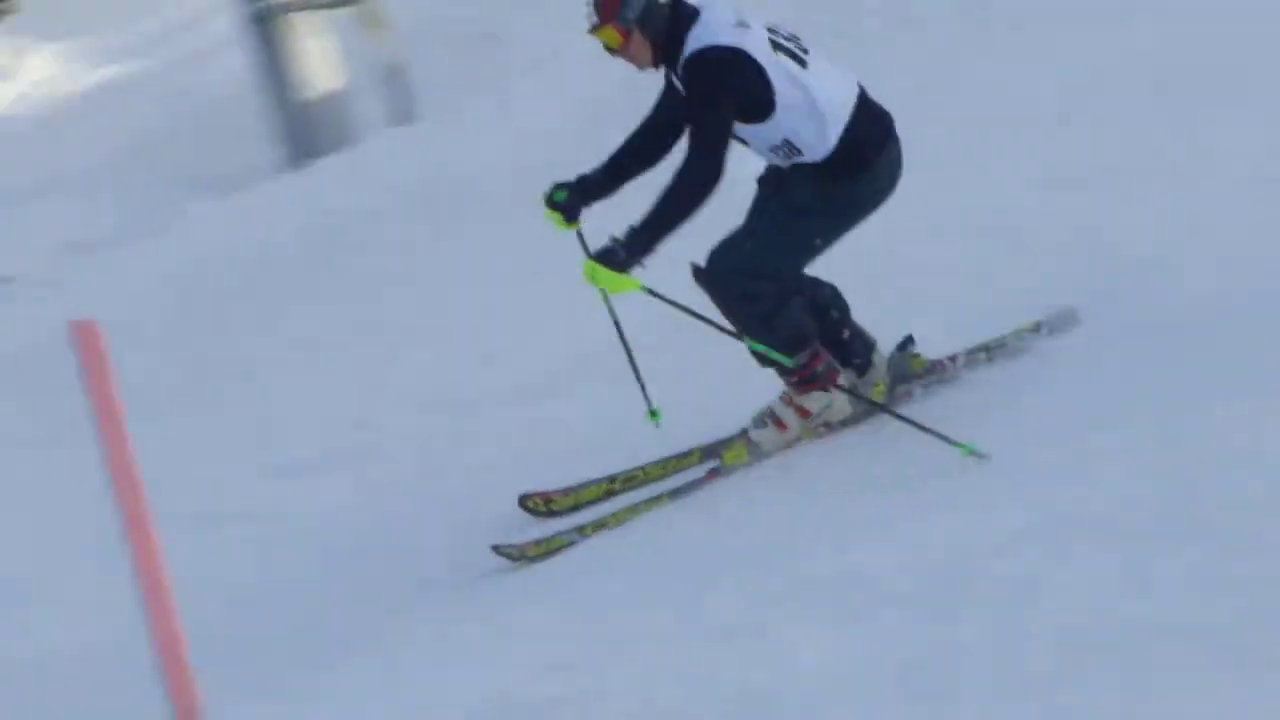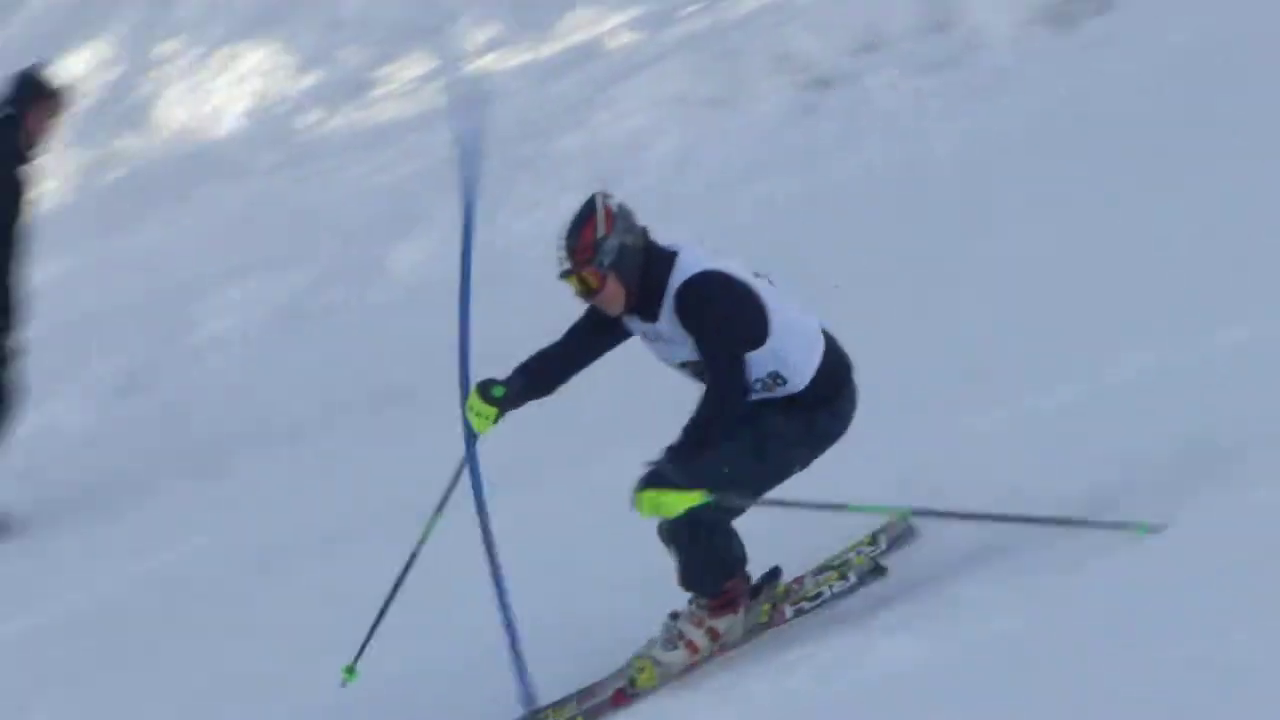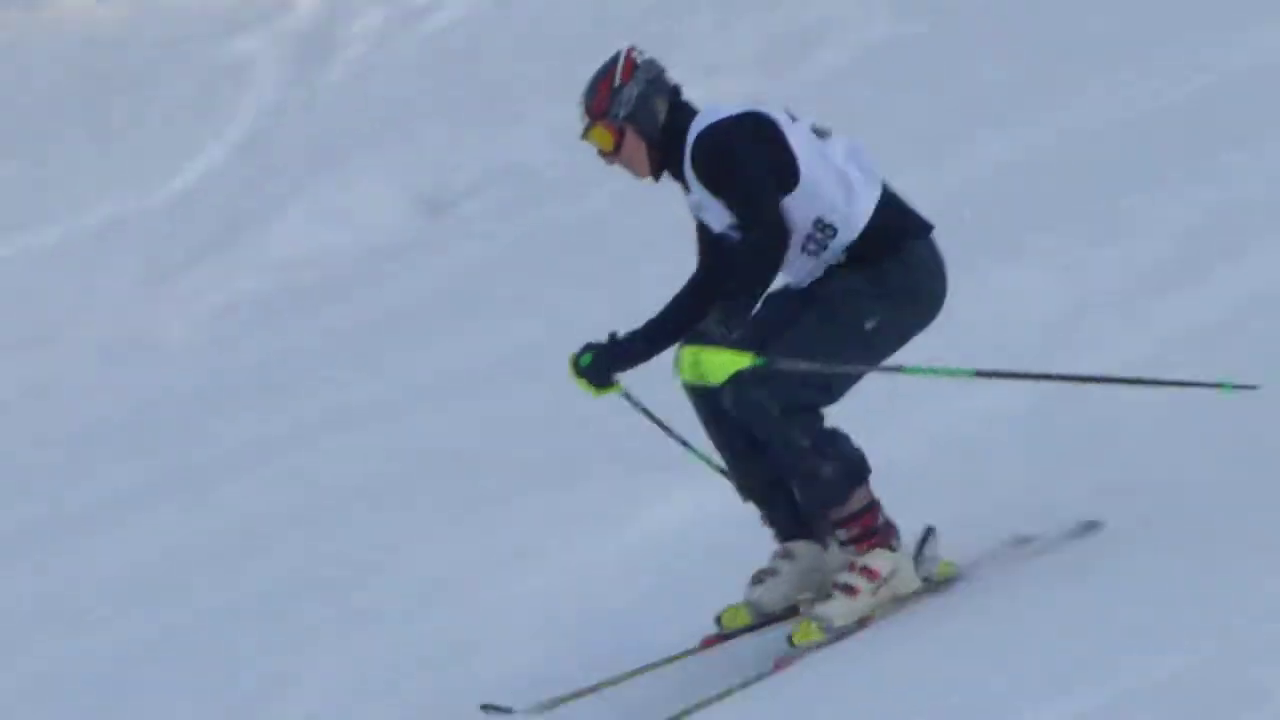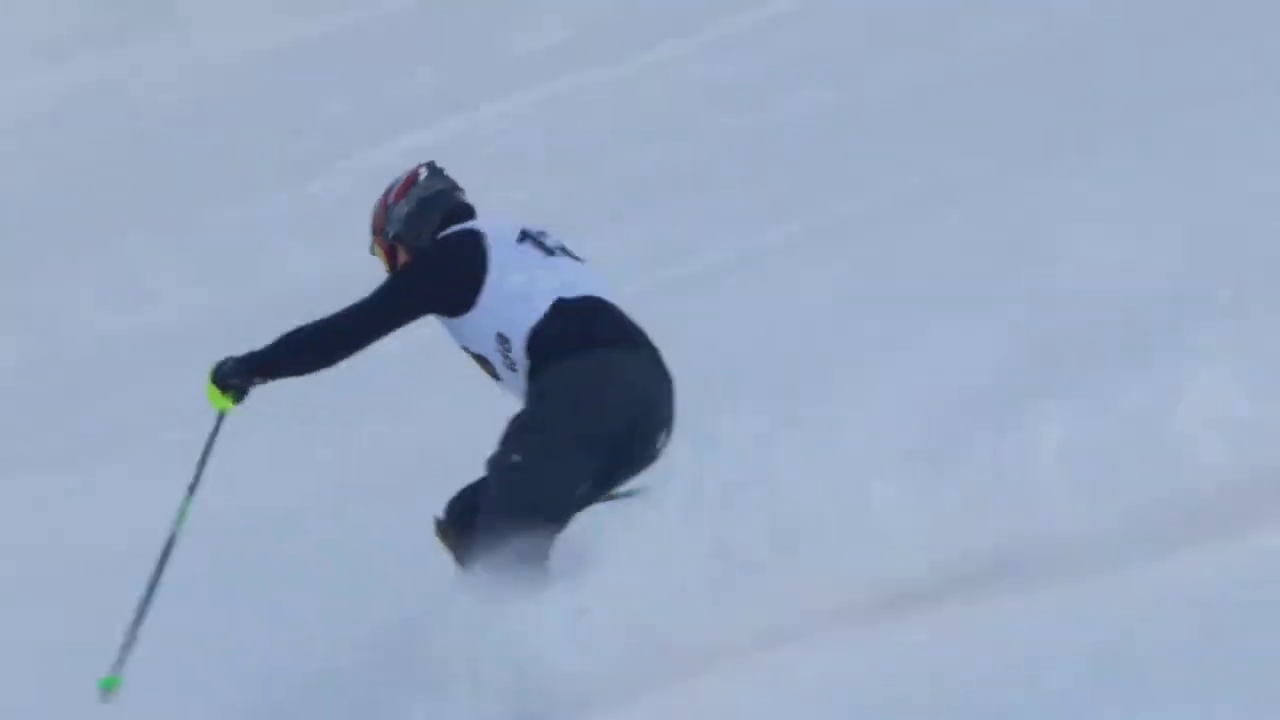
dt=0.5s
person 1, frame 1
left shoulder: (707, 61)
right shoulder: (700, 44)
left elbow: (701, 173)
right elbow: (654, 137)
left wrist: (628, 249)
right wrist: (584, 191)
left hip: (855, 170)
right hip: (814, 159)
left knee: (732, 276)
right knee: (760, 269)
left ankle: (816, 388)
right ankle: (857, 364)
person 1, frame 2
left shoulder: (703, 292)
right shoulder: (632, 295)
left elbow: (728, 390)
right elbow: (567, 354)
left wrist: (677, 470)
right wrist: (507, 391)
left hip: (812, 405)
right hip: (754, 395)
left knee: (692, 505)
right knee: (678, 496)
left ankle: (720, 609)
right ankle: (725, 589)
person 1, frame 3
left shoulder: (720, 139)
right shoulder: (701, 164)
left elbow: (770, 234)
right elbow: (713, 283)
left wrist: (724, 334)
right wrist: (622, 350)
left hip: (895, 271)
right hip: (848, 276)
left knee: (767, 398)
right knee: (717, 391)
left ankle: (875, 548)
right ankle: (810, 547)
person 1, frame 4
left shoulder: (450, 256)
right shoulder: (509, 261)
left elbow: (349, 329)
left wrist: (249, 368)
left hip: (585, 388)
left knee: (495, 555)
